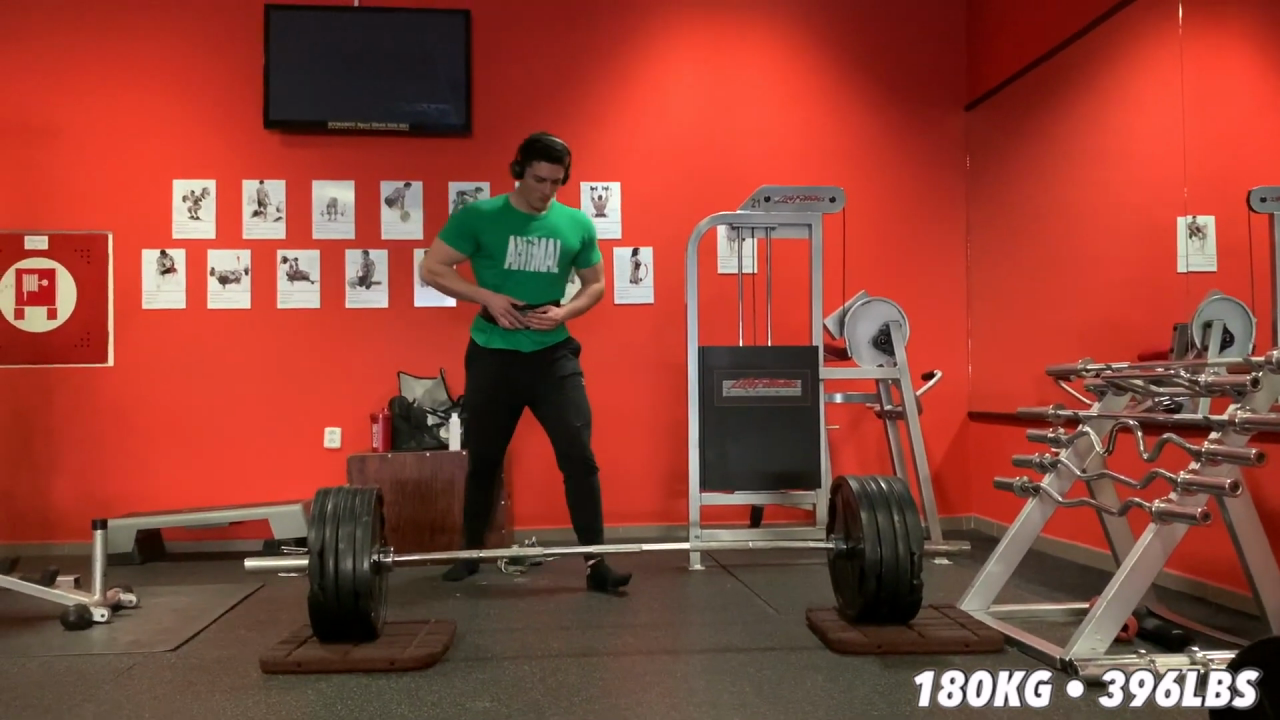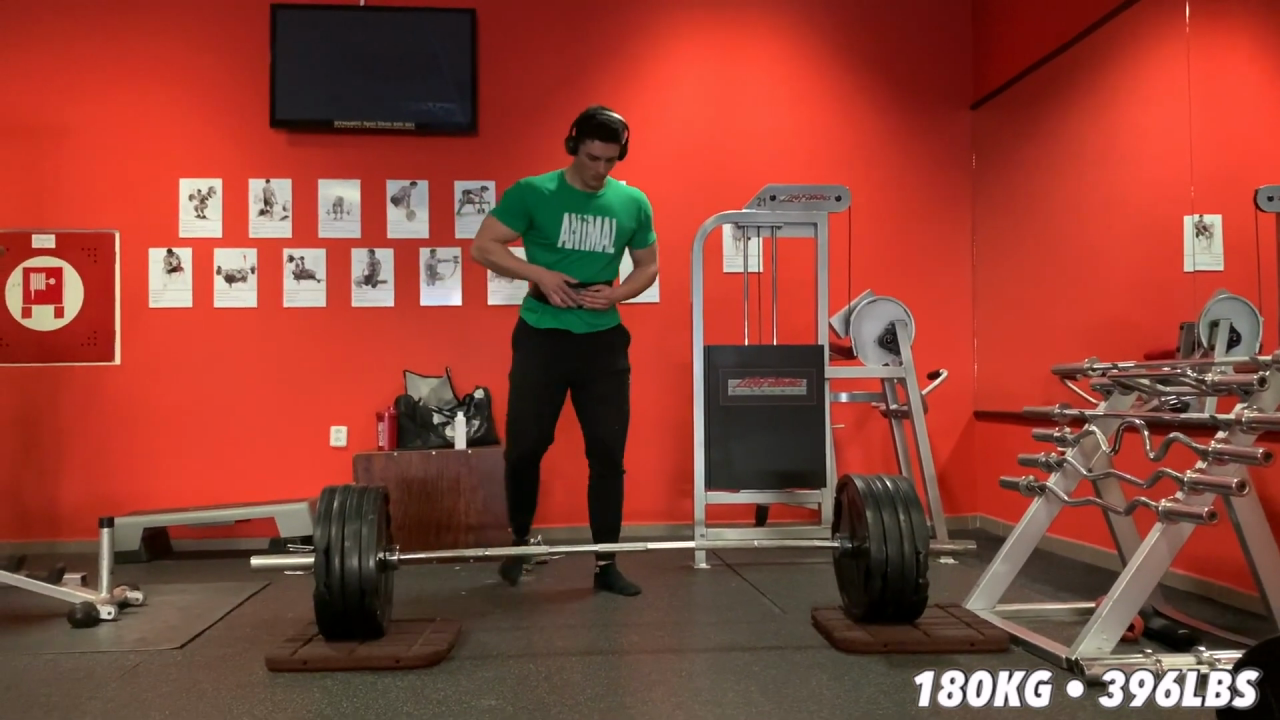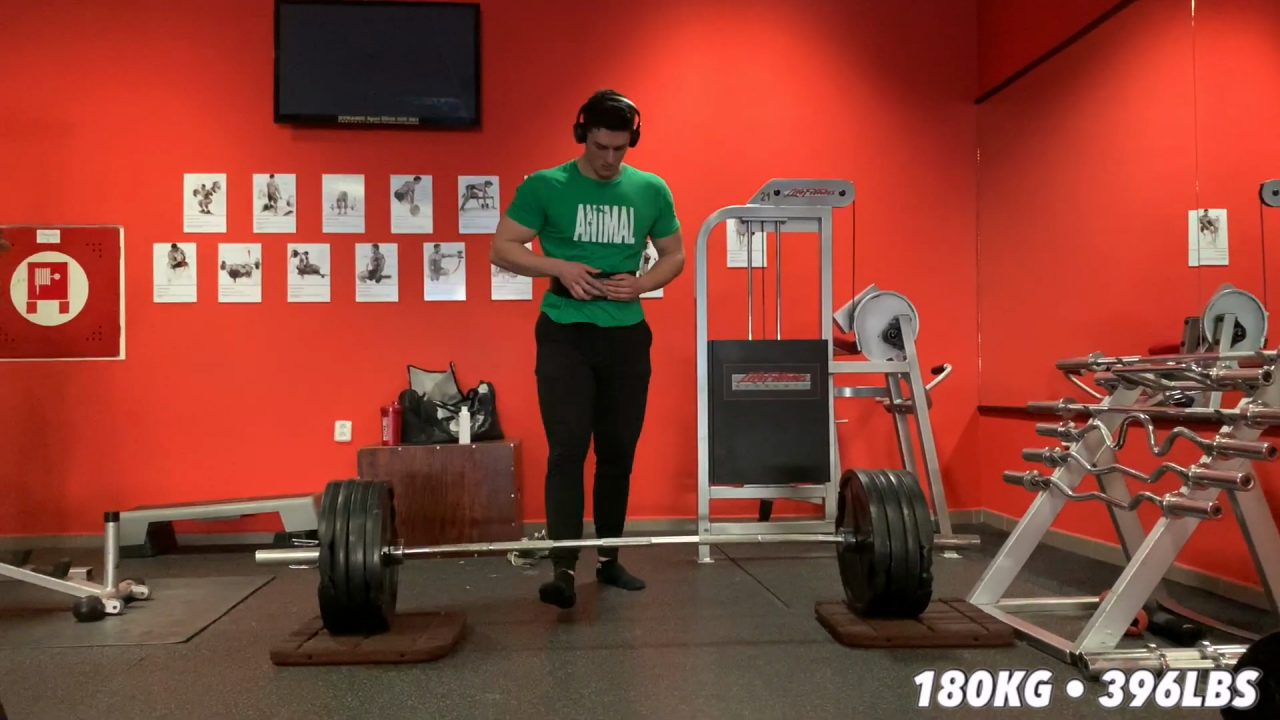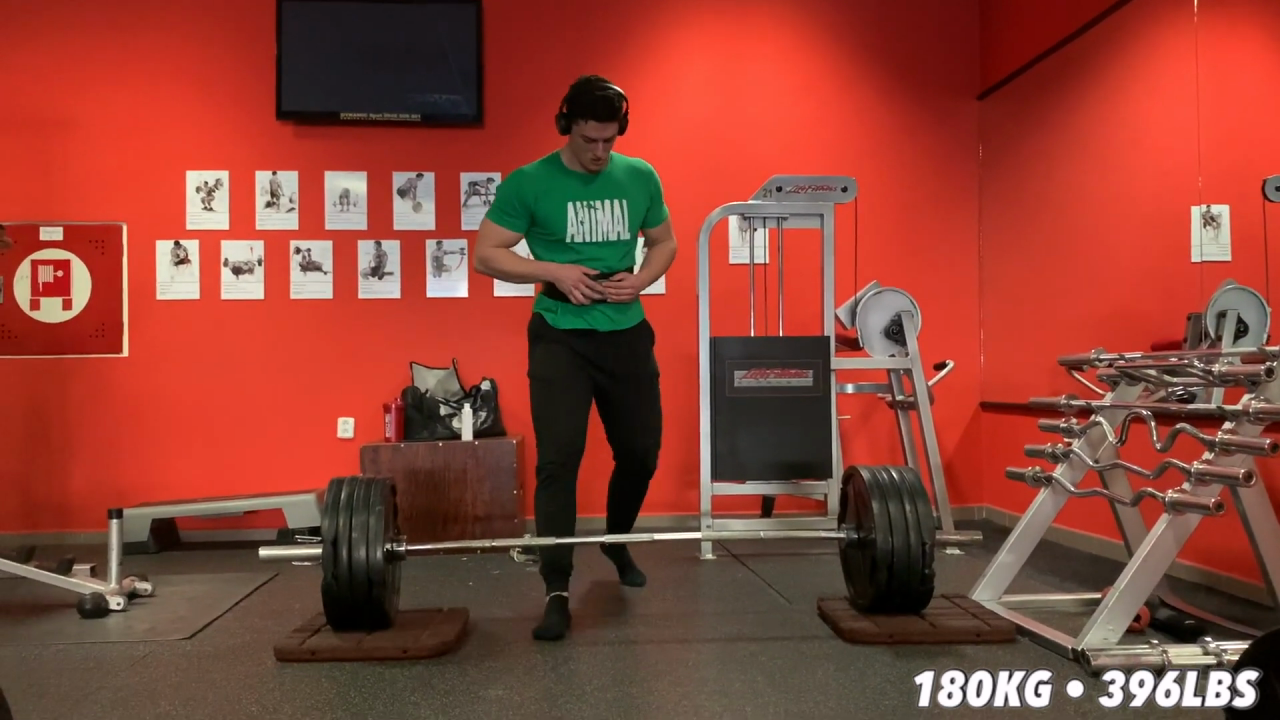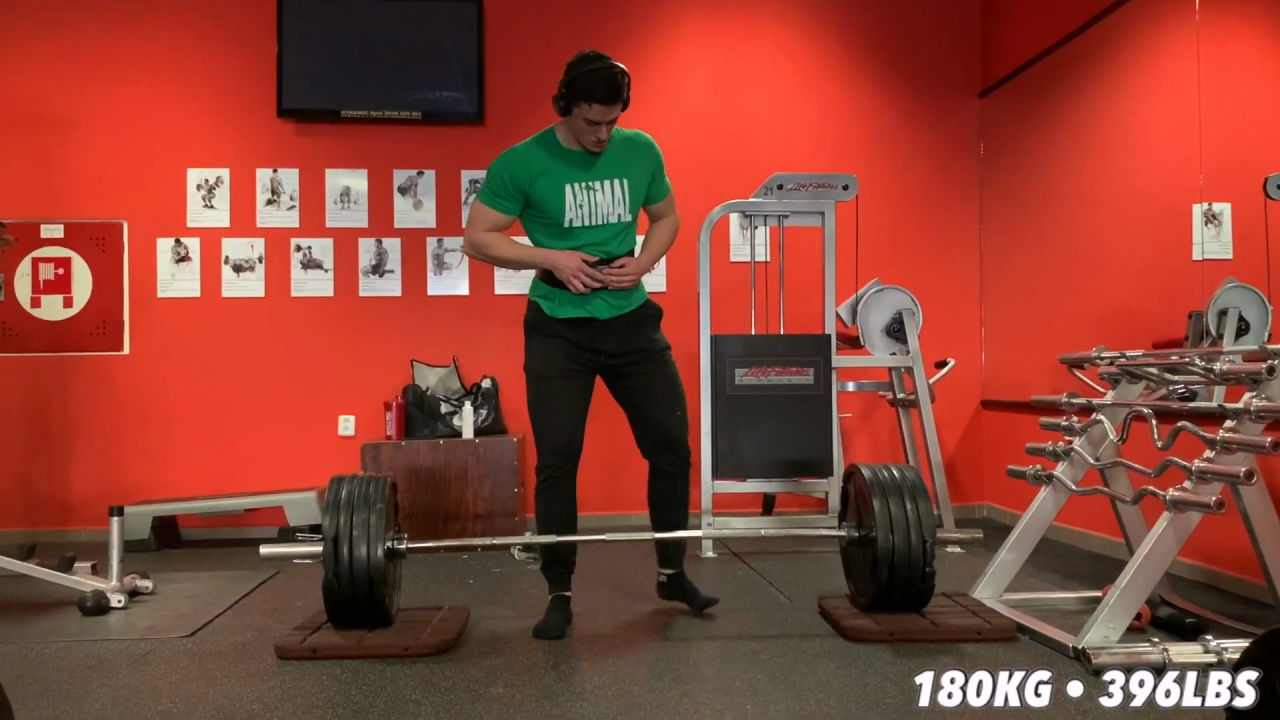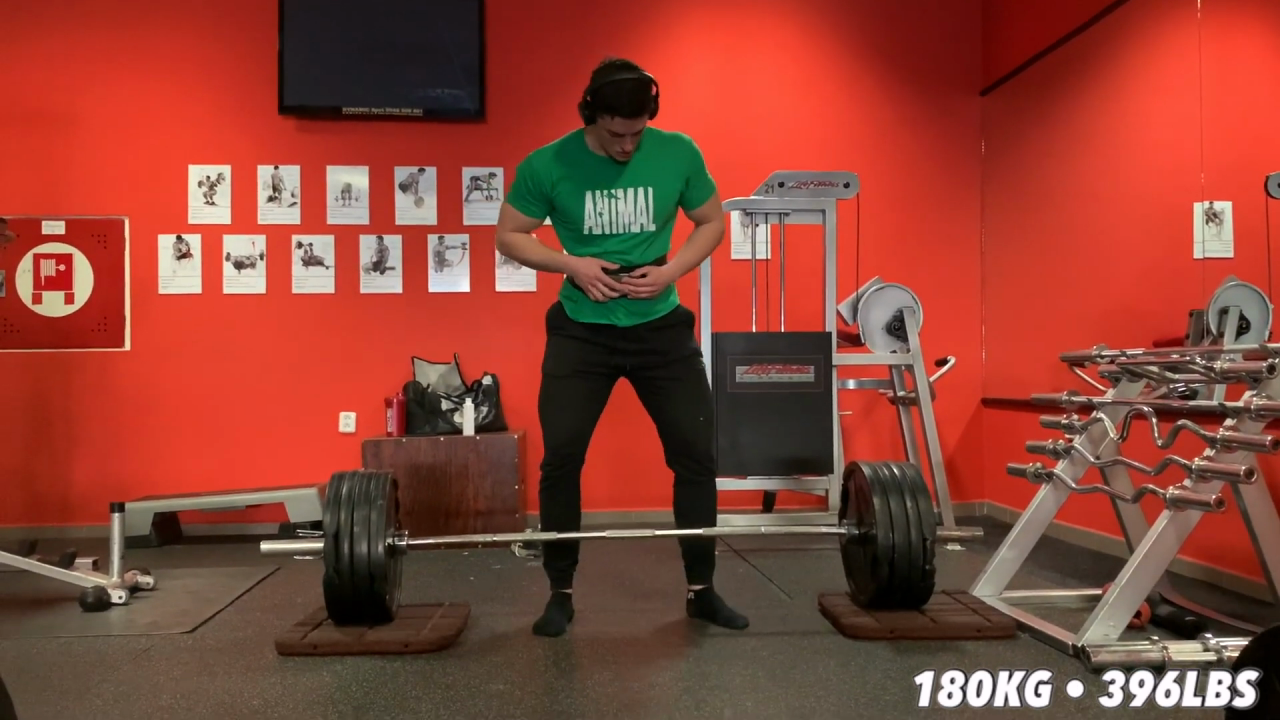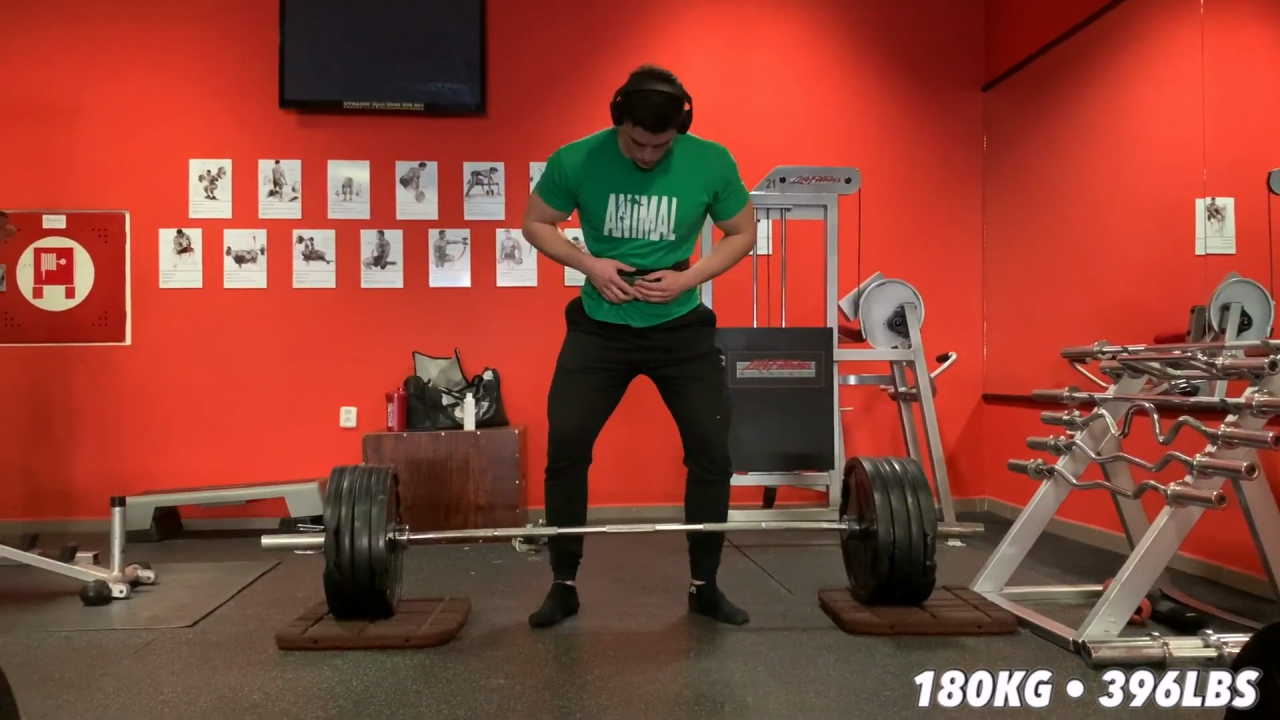
dt=0.3s
person 1, frame 1
left shoulder: (576, 224)
right shoulder: (478, 216)
left elbow: (596, 284)
right elbow: (432, 269)
left wrist: (565, 312)
right wrist: (487, 298)
left hip: (553, 356)
right hip: (493, 356)
left knee: (579, 456)
right knee: (483, 460)
left ankle: (595, 563)
right ankle: (471, 552)
person 1, frame 2
left shoulder: (633, 203)
right shoulder: (532, 193)
left elbow: (649, 266)
right elbow: (483, 247)
left wrist: (617, 293)
right wrist: (539, 274)
left hip: (603, 341)
right hip: (541, 336)
left knee: (608, 455)
right knee: (525, 448)
left ankle: (605, 563)
right ankle: (518, 541)
person 1, frame 3
left shoulder: (651, 189)
right shoulder: (544, 186)
left elbow: (675, 254)
right elbow: (501, 249)
left wrist: (641, 282)
right wrist: (559, 266)
left hip: (626, 335)
right hip: (565, 333)
left knee: (617, 454)
right knee: (568, 449)
left ankle: (607, 558)
right ankle: (564, 569)
person 1, frame 4
left shoulder: (640, 177)
right shoulder: (527, 183)
left elbow: (666, 243)
right elbow: (485, 255)
left wrist: (640, 279)
right wrist: (553, 271)
left hip: (627, 335)
right hip: (561, 338)
left knee: (640, 455)
right knee: (559, 459)
left ankle: (616, 539)
right ankle: (556, 593)
person 1, frame 5
left shoulder: (641, 151)
right shoulder: (521, 163)
left elbow: (666, 218)
right elbow: (477, 237)
left wrist: (642, 261)
right wrist: (553, 258)
left hip: (632, 320)
right hip: (560, 327)
left knee: (671, 445)
right knee: (557, 460)
left ankle: (672, 571)
right ankle: (560, 594)
person 1, frame 6
left shoulder: (679, 154)
right shoulder: (547, 166)
left elbow: (712, 222)
right elbow: (507, 235)
left wrist: (671, 270)
right wrist: (572, 264)
left hip: (661, 326)
right hip: (582, 330)
left knee: (694, 454)
right knee: (561, 456)
left ankle: (701, 589)
right ankle: (561, 592)
person 1, frame 7
left shoulder: (713, 163)
right shoulder: (575, 161)
left elbow: (743, 233)
right elbow: (535, 224)
left wrist: (689, 276)
right wrist: (589, 263)
left hip: (681, 327)
right hip: (599, 326)
left knee: (711, 451)
right knee: (566, 446)
left ankle: (704, 585)
right ankle: (563, 584)
